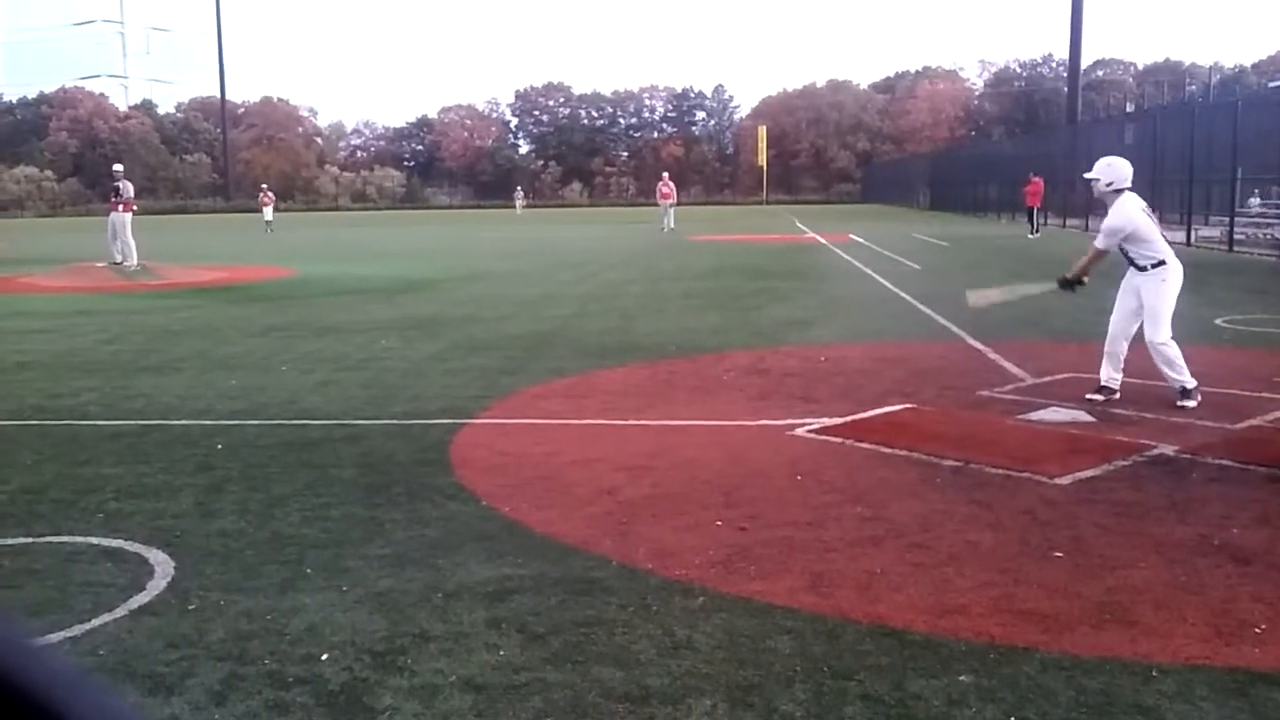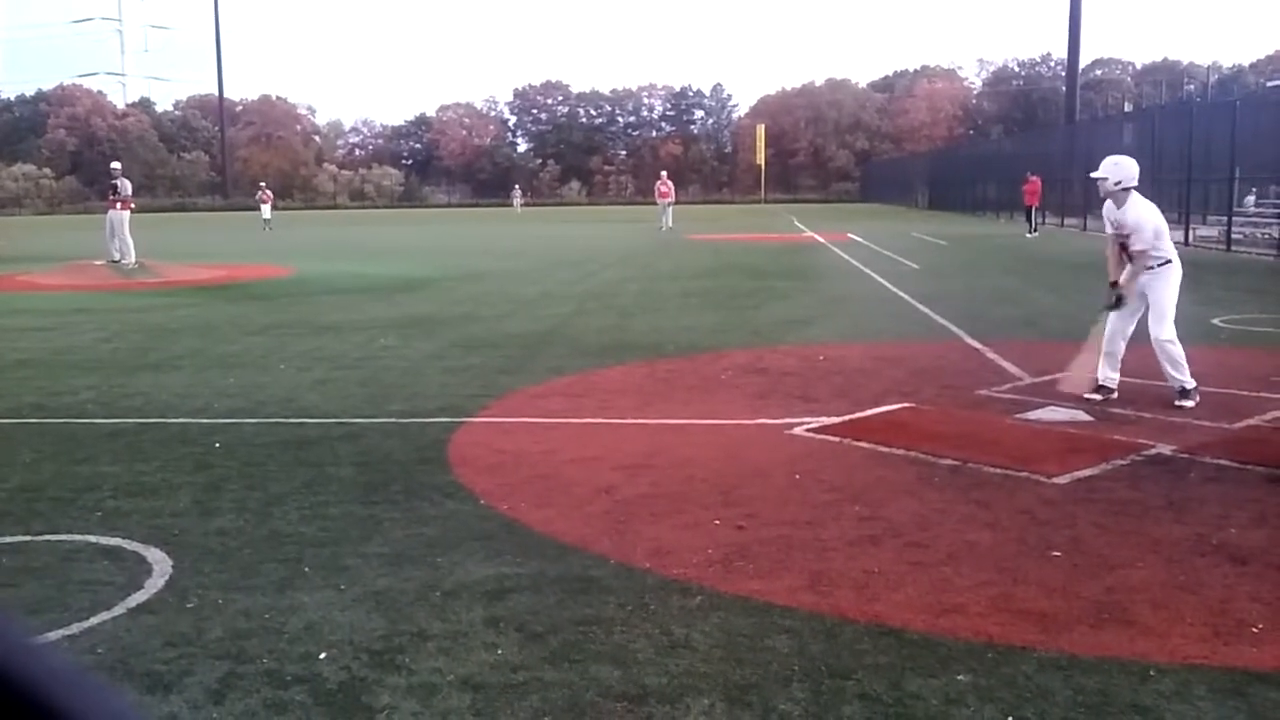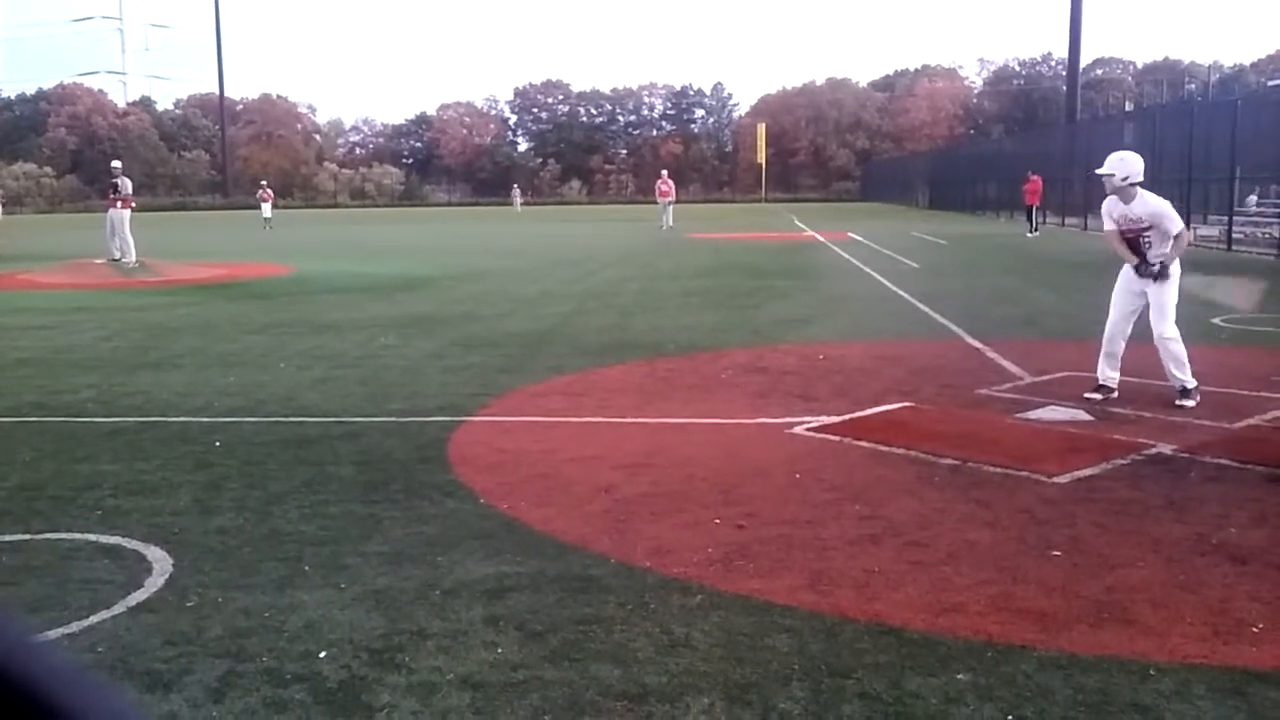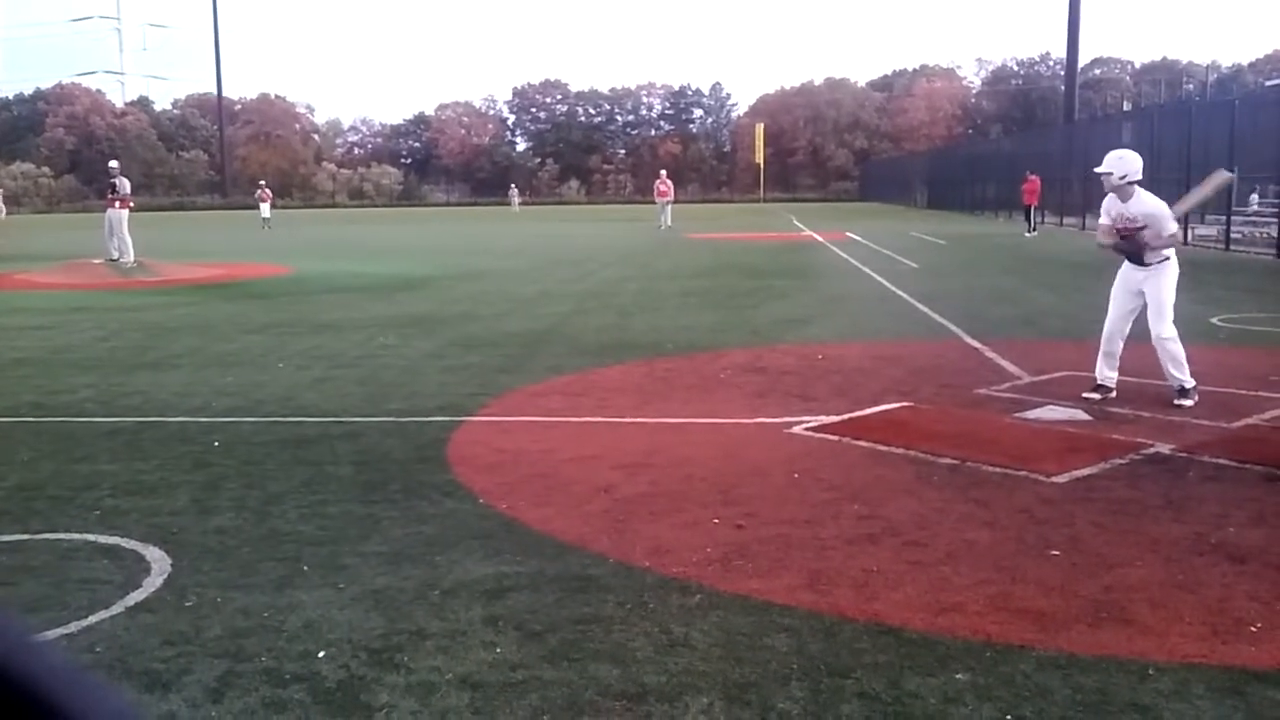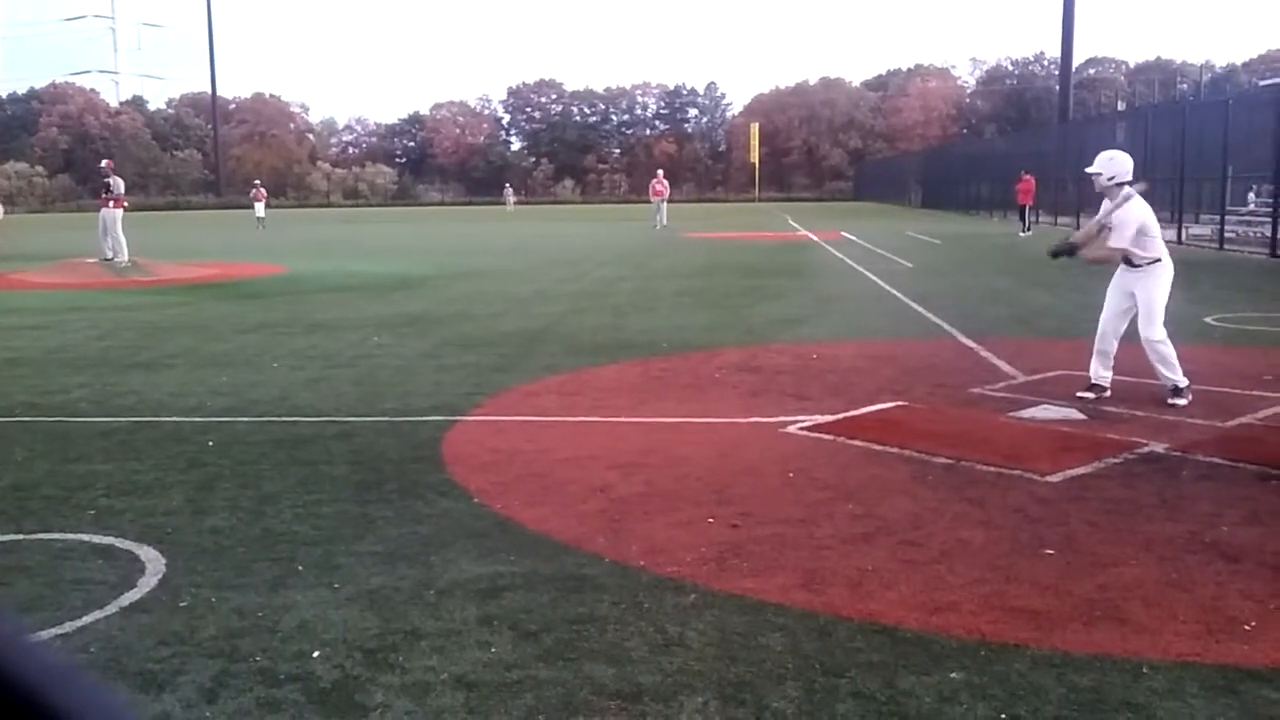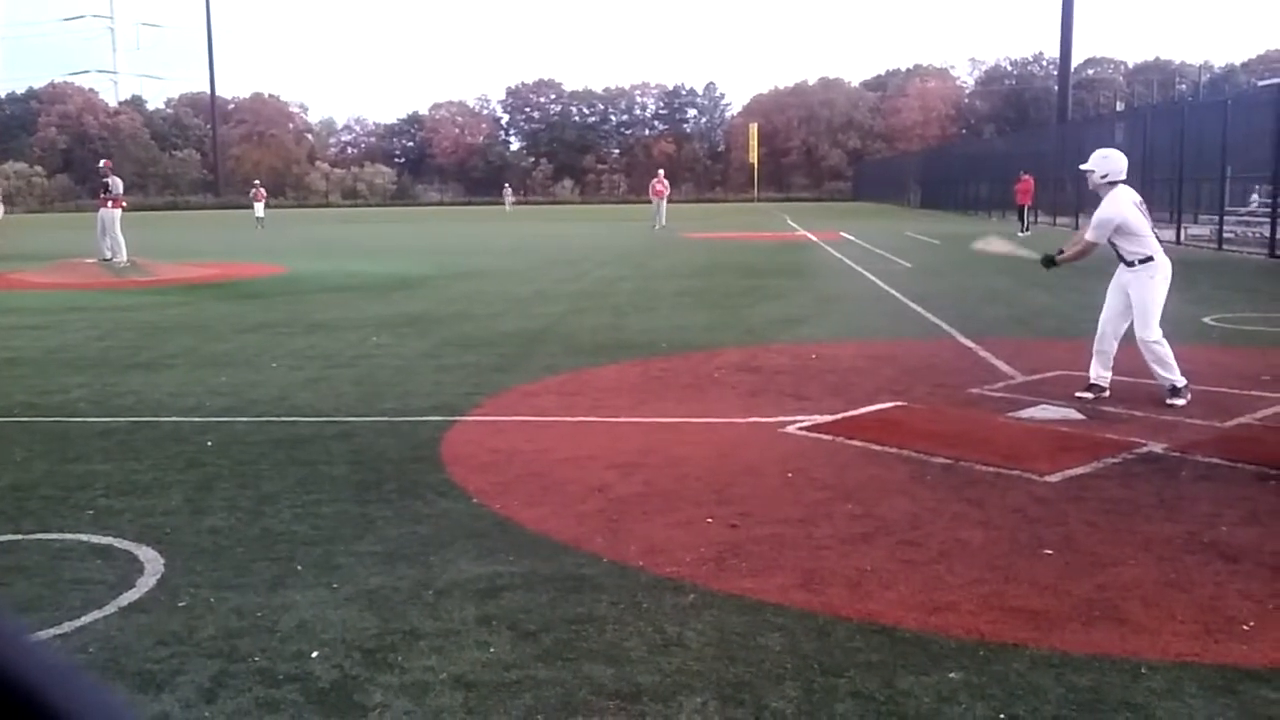
dt=0.2s
person 1, frame 1
left shoulder: (1120, 217)
right shoulder: (1127, 200)
left elbow: (1096, 254)
right elbow: (1102, 246)
left wrist: (1071, 277)
right wrist: (1082, 273)
left hip: (1162, 274)
right hip: (1138, 272)
left knee: (1157, 336)
right knee: (1117, 328)
left ankle: (1188, 387)
right ankle: (1109, 384)
person 1, frame 2
left shoulder: (1142, 213)
right shoulder: (1109, 207)
left elbow: (1140, 260)
right elbow: (1113, 247)
left wrist: (1124, 293)
right wrist: (1114, 283)
left hip: (1163, 272)
right hip: (1134, 273)
left knee: (1161, 333)
right knee: (1115, 328)
left ankle: (1187, 387)
right ankle: (1107, 383)
person 1, frame 3
left shoulder: (1156, 205)
right shoulder: (1109, 205)
left elbow: (1184, 238)
right elbow: (1115, 243)
left wrist: (1166, 263)
right wrist: (1138, 264)
left hip: (1162, 270)
right hip: (1132, 270)
left knee: (1164, 331)
right knee: (1114, 328)
left ankle: (1187, 386)
right ankle: (1107, 383)
person 1, frame 4
left shoulder: (1152, 206)
right shoulder: (1110, 202)
left elbow: (1174, 240)
right elbow: (1103, 235)
left wrist: (1147, 245)
right wrist: (1117, 244)
left hip: (1159, 270)
right hip: (1130, 269)
left knee: (1162, 332)
right knee: (1113, 327)
left ankle: (1186, 386)
right ankle: (1105, 383)
person 1, frame 5
left shoulder: (1128, 210)
right shoulder: (1110, 202)
left elbow: (1111, 256)
right elbow: (1095, 234)
left wrist: (1076, 254)
left hip: (1153, 272)
right hip: (1129, 271)
left knee: (1150, 334)
right knee: (1107, 327)
left ankle: (1179, 385)
right ankle: (1100, 382)
person 1, frame 6
left shoulder: (1110, 210)
right shoulder: (1123, 193)
left elbow: (1084, 249)
right elbow: (1088, 233)
left wrist: (1055, 260)
right wrist: (1061, 252)
left hip: (1150, 271)
right hip: (1128, 269)
left knee: (1147, 334)
right knee: (1108, 326)
left ankle: (1177, 385)
right ankle: (1099, 382)
